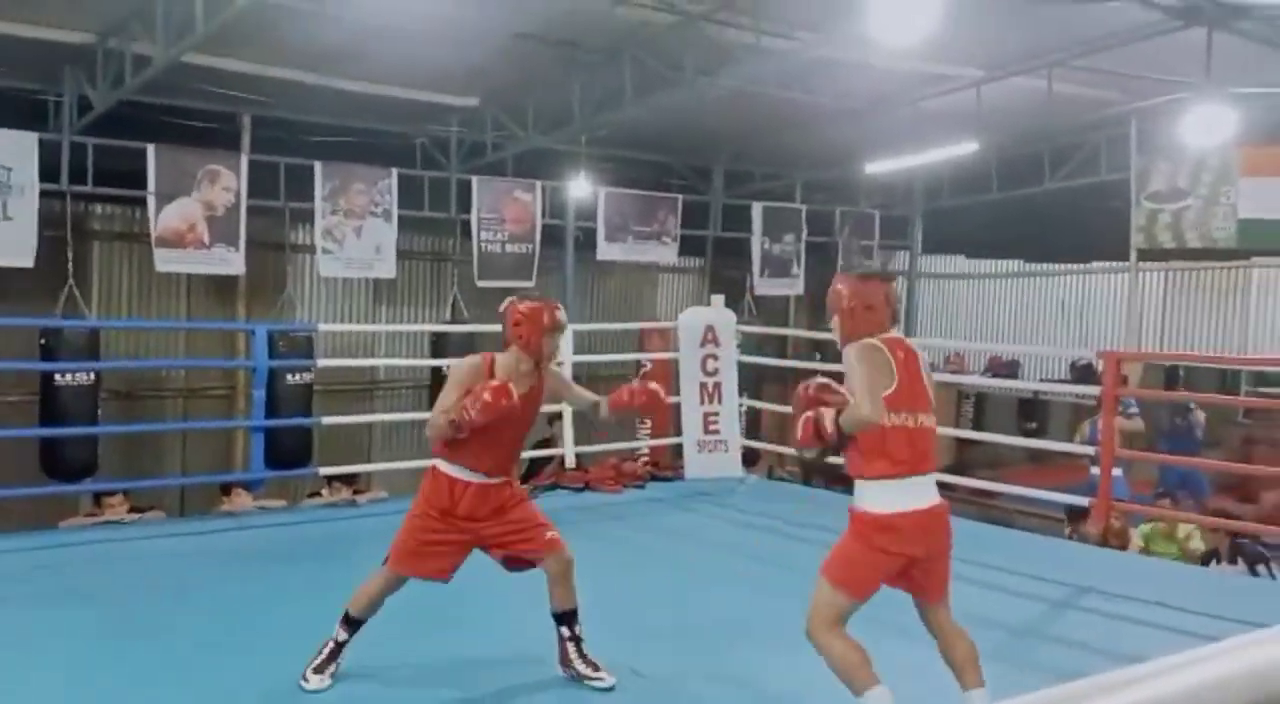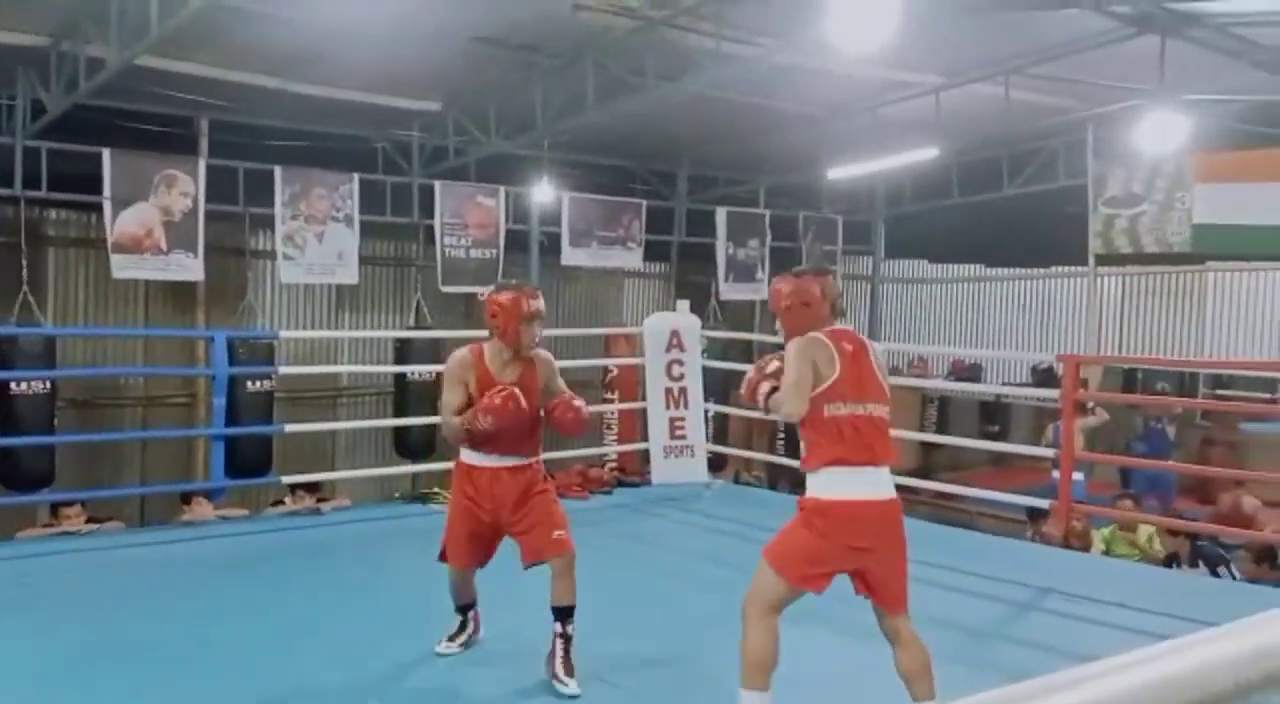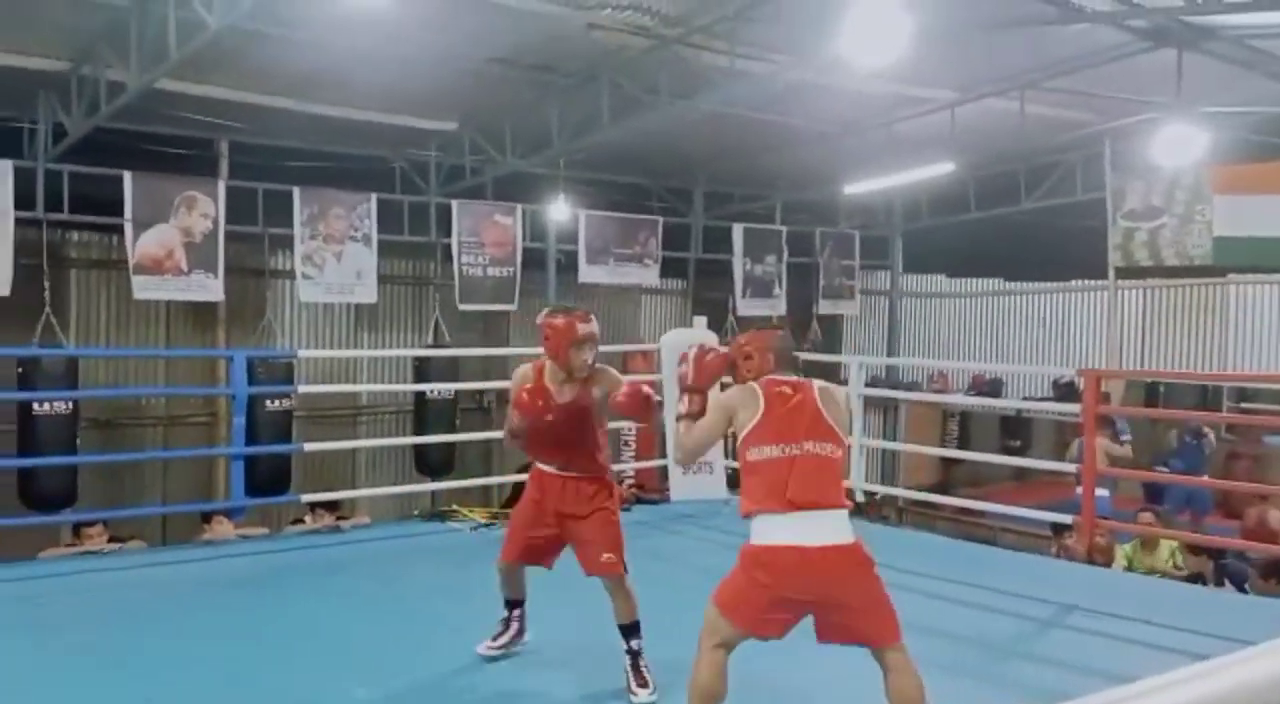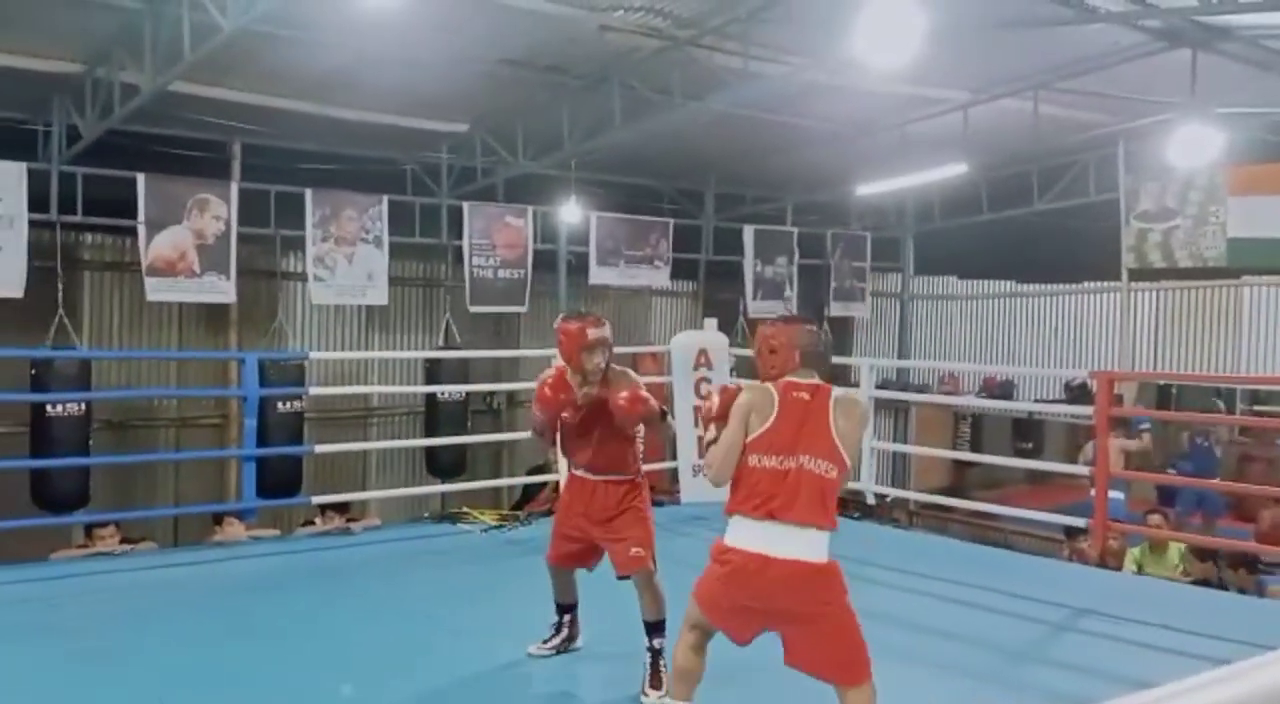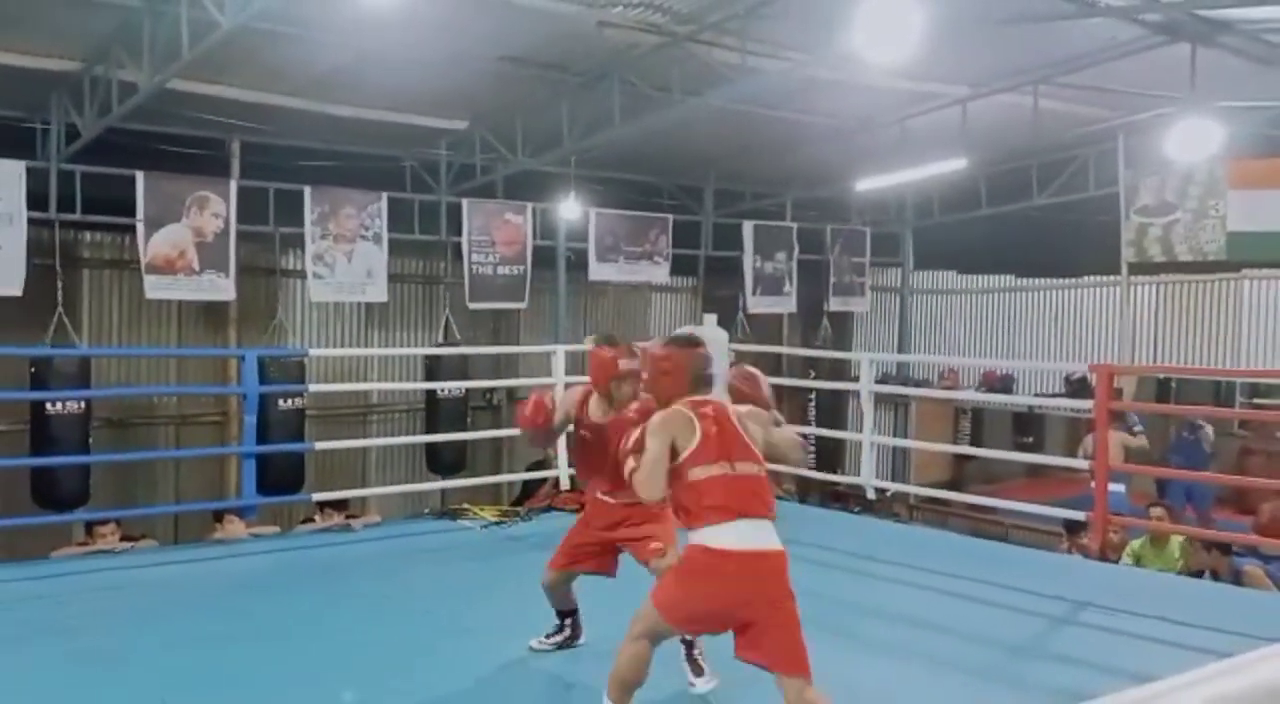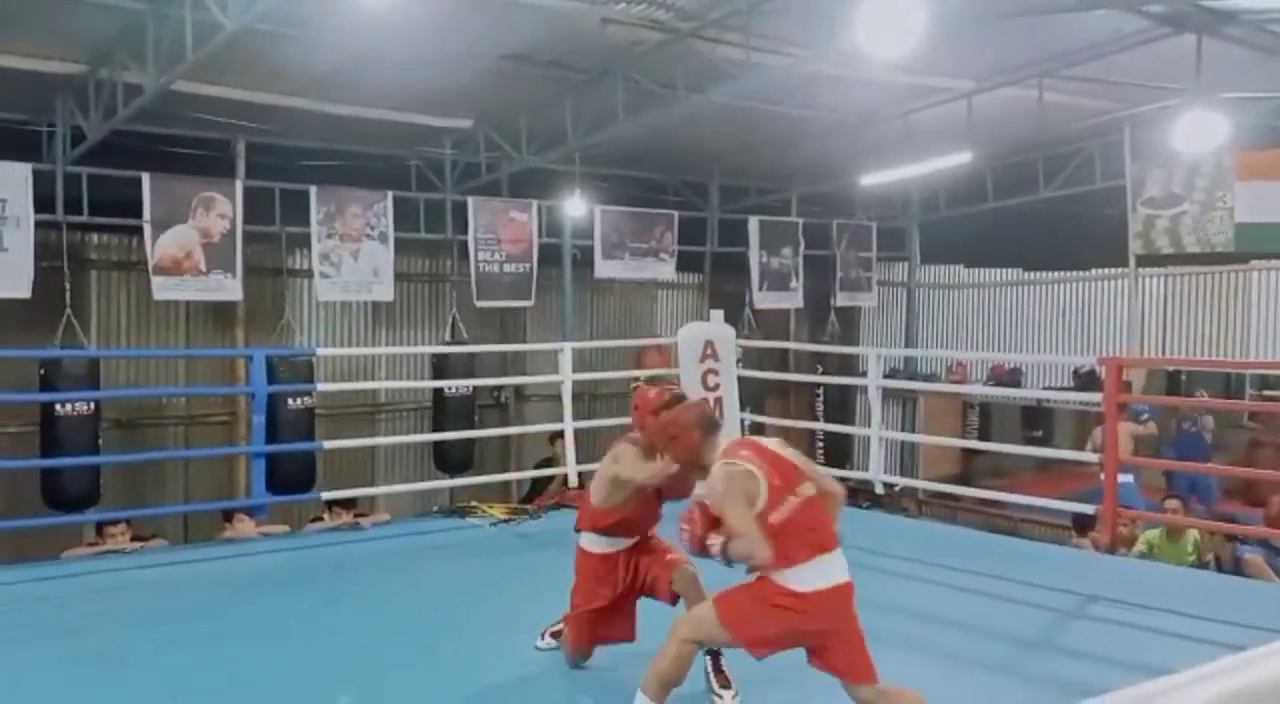
dt=0.3s
person 1, frame 1
left shoulder: (862, 353)
right shoulder: (913, 358)
left elbow: (869, 417)
left wrist: (828, 422)
right wrist: (840, 398)
left hip: (882, 519)
right hip: (929, 512)
left knee: (822, 623)
right knee: (938, 616)
person 1, frame 2
left shoulder: (804, 347)
right shoulder: (870, 353)
left elbow: (793, 411)
left wrist: (768, 390)
left hip: (832, 507)
right hip: (882, 506)
left knee: (759, 607)
right knee: (896, 622)
person 1, frame 3
left shoulder: (741, 396)
right shoulder: (832, 397)
left elbow: (684, 453)
left wrist: (691, 397)
left hip: (771, 554)
right hip: (838, 551)
left knee: (714, 644)
right knee: (892, 651)
person 1, frame 4
left shoulder: (752, 398)
right shoulder: (851, 410)
left elbow: (717, 474)
left wrist: (715, 428)
left hip: (741, 558)
right hip: (808, 568)
left knee: (694, 632)
person 1, frame 5
left shoulder: (667, 421)
right shoulder: (746, 415)
left elbow: (651, 493)
right elbow: (795, 451)
left wrist: (634, 462)
left hip: (714, 558)
right hip: (767, 560)
left knee: (641, 636)
person 1, frame 6
left shoulder: (722, 481)
right shoulder: (770, 446)
left elbow: (760, 555)
right elbow: (836, 494)
left wrist: (716, 544)
left hip: (793, 597)
right hip: (836, 588)
left knee: (685, 631)
person 2, frame 1
left shoulder: (548, 377)
right shoulder: (470, 370)
left elbow: (592, 407)
right elbow: (433, 434)
left wrist: (624, 402)
right wrist: (462, 418)
left hip: (501, 492)
right hip: (446, 490)
left knee: (559, 561)
right knee: (393, 575)
left ankle: (571, 652)
right ankle: (337, 646)
person 2, frame 2
left shoulder: (542, 364)
right shoulder: (463, 362)
left elbow: (567, 404)
right elbow: (449, 432)
left wrist: (574, 411)
right wrist: (476, 420)
left hip: (526, 478)
right hip: (474, 478)
left knee: (562, 557)
right knee: (459, 566)
left ankle: (560, 650)
right ankle: (468, 623)
person 2, frame 3
left shoulder: (603, 380)
right shoulder: (526, 378)
left elbow: (639, 412)
right elbow: (514, 441)
left wrist: (647, 405)
right wrist: (518, 425)
left hip: (592, 488)
right hip: (544, 483)
left knee: (614, 575)
right knee: (510, 561)
left ankle: (635, 659)
right ankle: (513, 622)
person 2, frame 4
left shoulder: (622, 380)
right shoulder: (552, 382)
left elbow: (659, 420)
right elbow: (546, 442)
left wrist: (651, 413)
right wrist: (542, 420)
left hip: (623, 491)
right hip: (580, 486)
left knee: (643, 573)
right knee: (557, 563)
left ankle: (655, 659)
right ankle: (567, 630)
person 2, frame 5
left shoulder: (646, 408)
right shoulder: (576, 401)
right elbow: (543, 441)
right wrist: (535, 428)
left hip: (647, 507)
right hip: (602, 506)
left knee: (669, 571)
right knee: (553, 579)
left ankle: (692, 654)
right ankle: (569, 628)
person 2, frame 6
left shoulder: (663, 455)
right shoulder: (627, 451)
right elbow: (646, 476)
left hip: (639, 544)
right hip: (602, 556)
left knee: (686, 578)
right knee: (576, 656)
left ankle: (714, 661)
right ankle: (567, 626)
